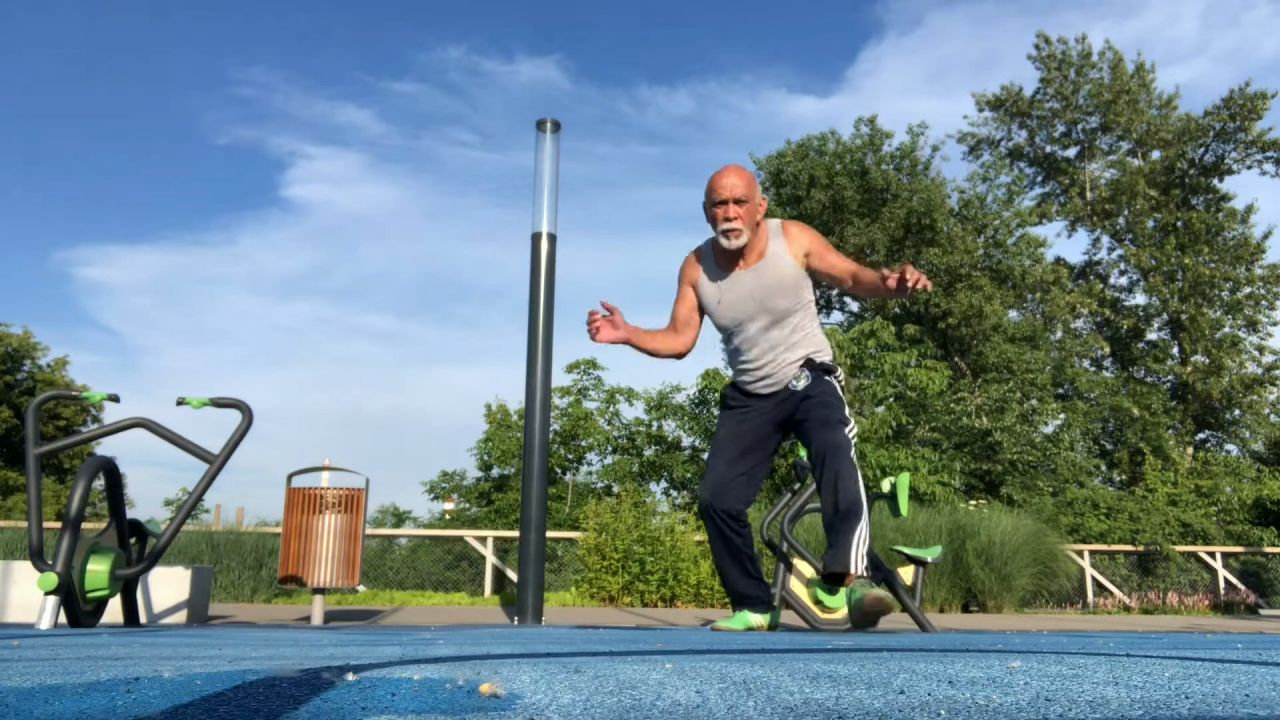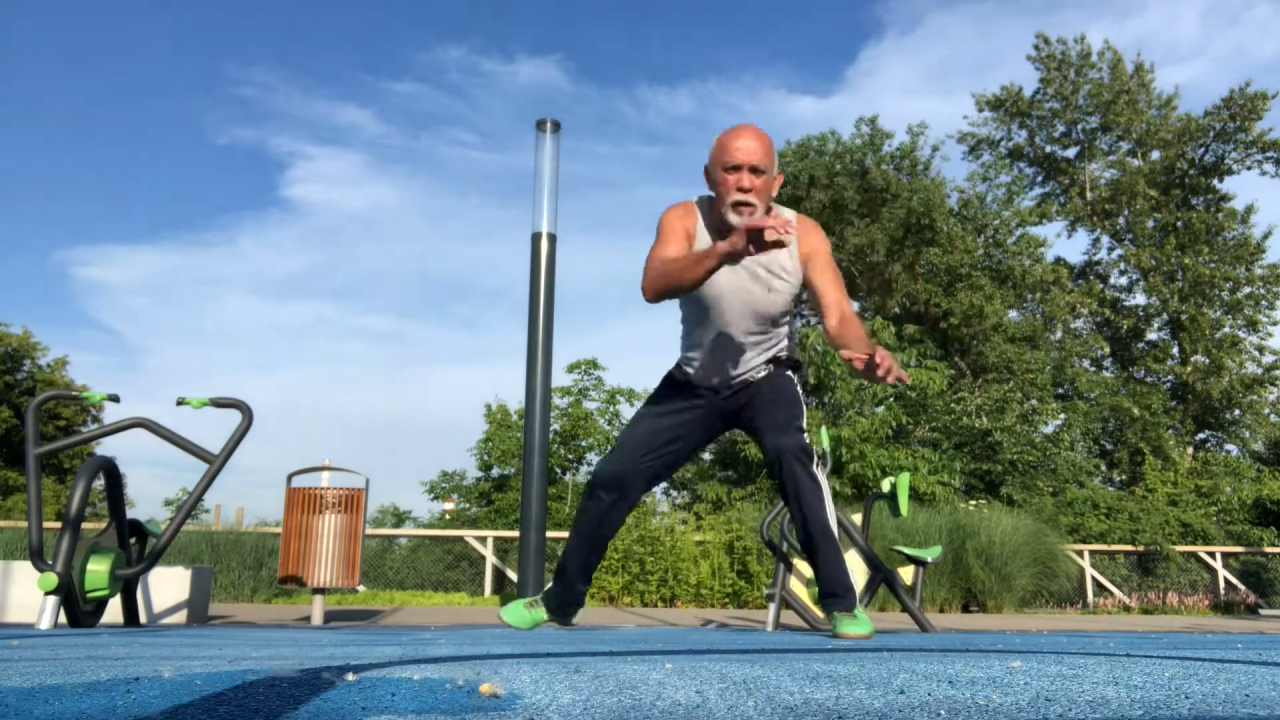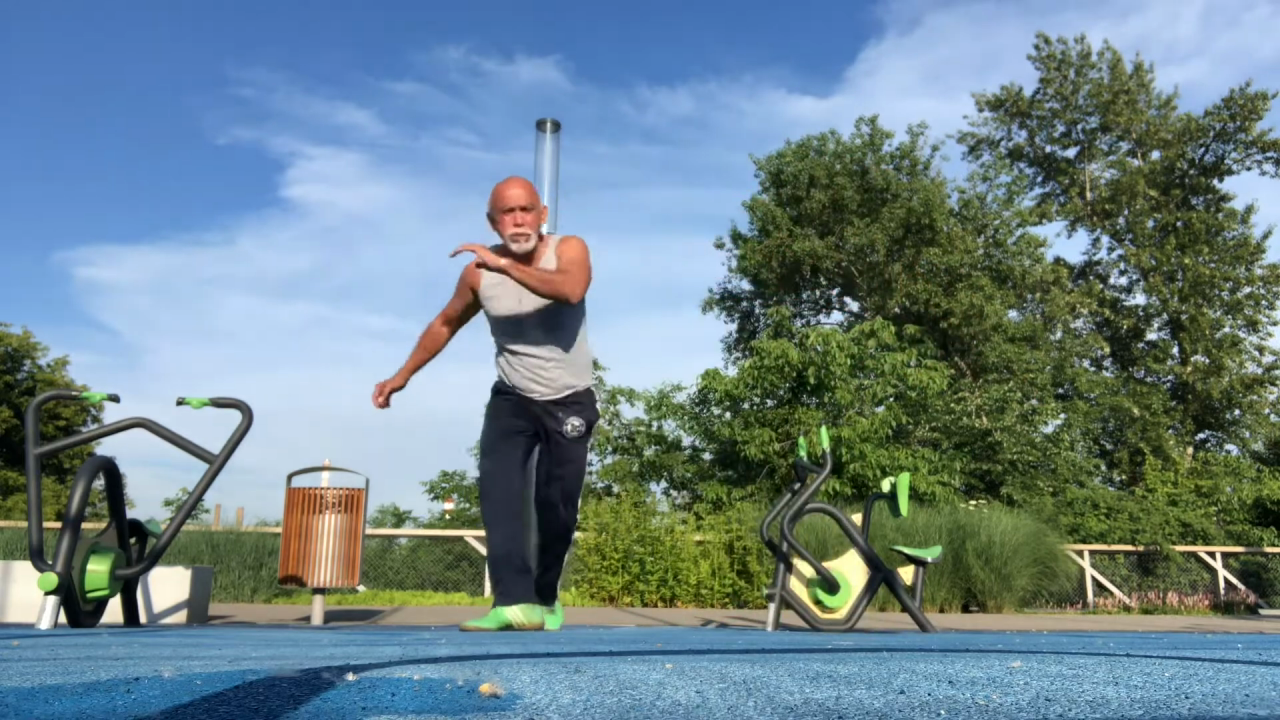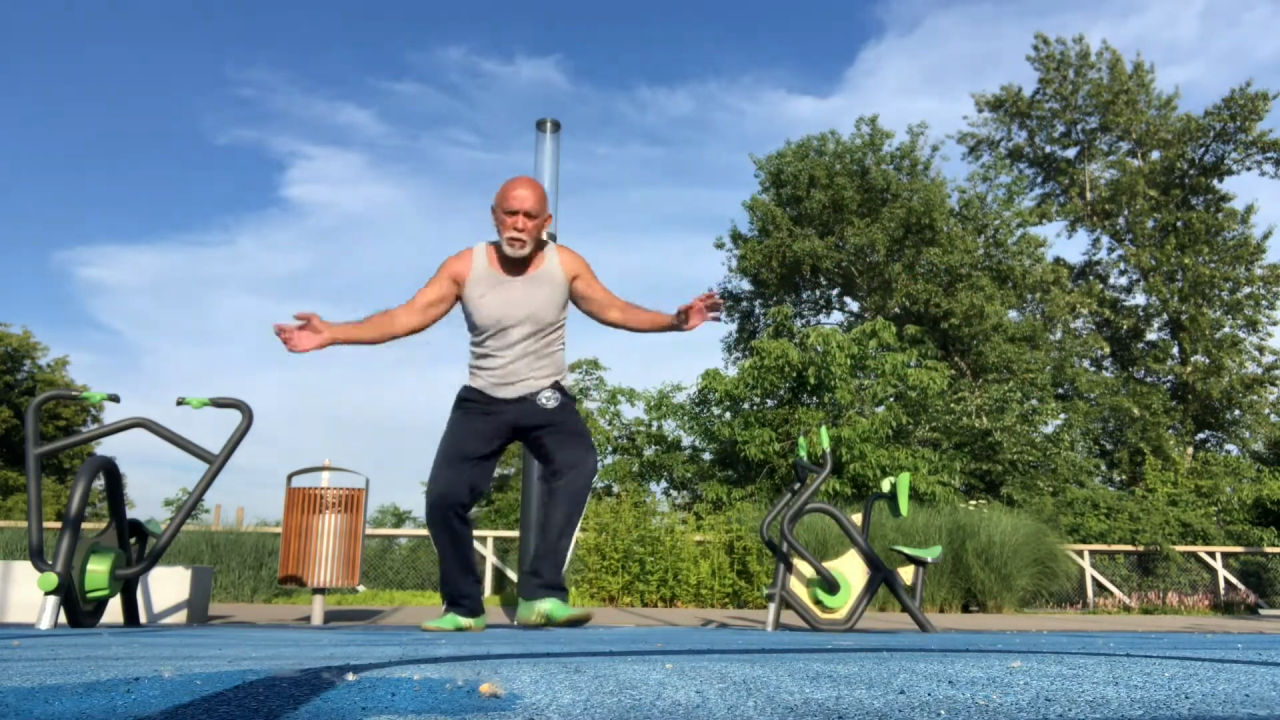
dt=1s
person 1, frame 1
left shoulder: (794, 238)
right shoulder: (696, 266)
left elbow: (855, 280)
right elbow: (678, 340)
left wrist: (891, 280)
right wrist: (626, 335)
left hip: (811, 383)
right hip: (751, 399)
left knee: (834, 449)
right knee: (716, 499)
left ankle: (848, 577)
right ankle: (753, 605)
person 1, frame 2
left shoulder: (806, 236)
right shoulder: (685, 218)
left elbow: (841, 323)
right elbow: (653, 286)
left wrist: (869, 356)
right wrist: (731, 247)
left hip: (766, 380)
right hip: (693, 385)
left knee: (791, 453)
right knee: (611, 480)
left ankle: (841, 603)
right ankle: (560, 600)
person 1, frame 3
left shoulder: (567, 249)
right shoulder: (479, 273)
left elbow: (571, 292)
right elbow: (445, 324)
left wrist: (504, 264)
right wrist: (402, 377)
left hip: (571, 402)
right hip: (513, 398)
left knee: (558, 512)
right knee: (497, 480)
left ankle: (544, 594)
right ankle: (516, 600)
person 1, frame 4
left shoulder: (566, 264)
right shoulder: (464, 265)
left elbow: (615, 312)
right elbow: (407, 317)
left wrist: (676, 321)
right wrist: (333, 334)
left hip: (544, 398)
right hip: (481, 402)
left knee: (577, 463)
right knee: (444, 497)
left ankle: (541, 596)
right ankle: (464, 607)
